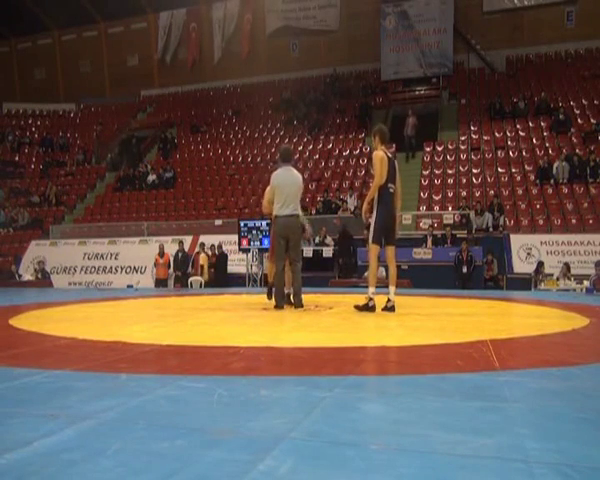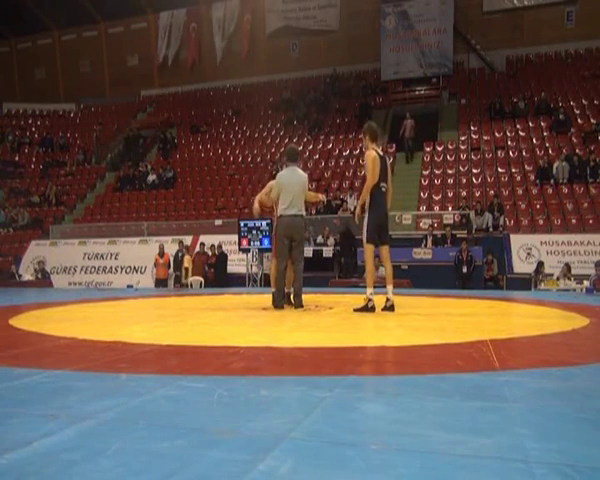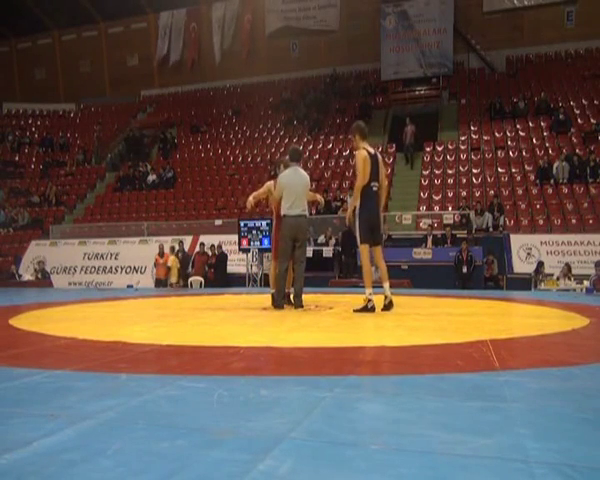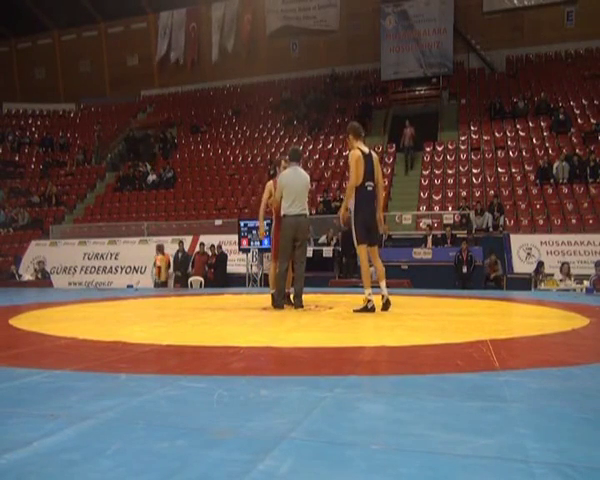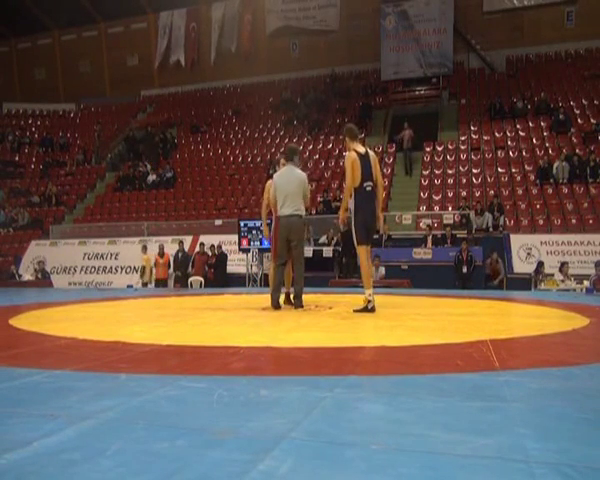
dt=0.4s
person 1, frame 1
left shoulder: (378, 154)
right shoulder: (393, 159)
left elbow: (377, 181)
left wrist: (366, 202)
left hip: (381, 208)
right hip: (391, 210)
left knee: (373, 254)
right knee: (391, 257)
left ankle: (371, 300)
right ankle: (391, 301)
person 1, frame 2
left shoulder: (370, 154)
right shoulder: (384, 157)
left elbow: (370, 182)
left wrist: (359, 204)
left hip: (373, 207)
right hip: (383, 208)
left knee: (369, 254)
right knee: (386, 256)
left ankle: (370, 300)
right ankle: (389, 300)
person 1, frame 3
left shoulder: (360, 153)
right shoulder: (377, 155)
left elbow: (360, 182)
right elbow: (383, 185)
left wrist: (351, 206)
left hip: (364, 207)
right hip: (376, 208)
left knee: (365, 254)
right knee: (378, 255)
left ankle: (369, 301)
right ankle: (387, 296)
person 1, frame 4
left shoulder: (354, 153)
right shoulder: (373, 155)
left elbow: (353, 182)
right elbow: (380, 185)
left wrist: (344, 206)
right wrist: (380, 211)
left hip: (359, 207)
right hip: (372, 209)
left knee: (363, 256)
right knee: (375, 254)
left ankle: (369, 301)
right ankle: (385, 294)
person 1, frame 5
left shoulder: (350, 156)
right shoulder: (371, 154)
left elbow: (349, 185)
right elbow: (379, 184)
left wrist: (342, 209)
right wrist: (379, 210)
left hip: (359, 208)
right hip: (372, 208)
left knee: (363, 256)
right knee: (367, 254)
left ankle: (369, 301)
right ankle: (370, 296)
person 2, frame 1
left shoulder: (275, 176)
right shoulder: (298, 177)
left elbow: (271, 199)
left hip: (279, 220)
right hip: (294, 220)
left knee: (279, 262)
right knee: (296, 261)
left ankle: (279, 300)
right ankle: (297, 299)
person 2, frame 2
left shoulder: (281, 176)
right shoulder: (304, 176)
left elbow: (273, 199)
right wrist: (319, 197)
left hip: (283, 220)
right hip: (298, 220)
left knee: (282, 261)
right knee: (298, 261)
left ankle: (279, 300)
right ankle: (298, 299)
person 2, frame 3
left shoulder: (283, 176)
right shoulder: (305, 177)
left elbow: (276, 198)
right wrist: (316, 197)
left hip: (287, 220)
right hip: (302, 220)
left knee: (283, 261)
right knee: (300, 262)
left ankle: (279, 299)
right ankle: (298, 299)
person 2, frame 4
left shoulder: (283, 176)
right shoulder: (306, 177)
left elbow: (277, 200)
left wrist: (274, 206)
left hip: (287, 220)
right hip: (302, 219)
left knee: (283, 261)
right knee: (300, 262)
left ankle: (279, 299)
right ankle: (298, 299)
person 2, frame 5
left shoulder: (277, 176)
right shoulder: (302, 176)
left elbow: (272, 202)
right elbow: (307, 201)
left hip: (282, 220)
right hip: (297, 220)
left knee: (280, 261)
right knee: (298, 262)
left ankle: (275, 298)
right ankle: (298, 299)
person 3, frame 1
left shoulder: (290, 190)
right shoulder: (271, 189)
left elbow: (297, 209)
right elbow: (265, 209)
left wrist: (305, 223)
left hip: (289, 226)
right hip: (276, 225)
left knee: (289, 261)
right knee: (272, 260)
left ankle: (288, 295)
right ankle: (270, 283)
person 3, frame 2
left shoulder: (295, 185)
right shoulder: (274, 184)
left elbow: (307, 195)
right elbow: (260, 197)
left wrist: (318, 196)
right wrist: (256, 204)
left hip: (292, 224)
right hip: (279, 223)
left knee: (290, 261)
right knee: (276, 259)
left ankle: (287, 294)
right ankle: (275, 294)
person 3, frame 3
right shoulder: (271, 185)
right elbow: (258, 194)
left wrist: (316, 196)
right wrist: (251, 198)
right hip: (278, 224)
left knee: (289, 262)
right knee: (275, 261)
left ankle: (288, 294)
right ankle: (274, 295)
person 3, frame 4
right shoulder: (271, 184)
right elbow: (263, 205)
right wrist: (261, 224)
right hip: (278, 224)
right knee: (275, 261)
left ankle: (287, 295)
right ankle: (273, 295)
person 3, frame 5
right shoulder: (271, 183)
right elbow: (265, 205)
right wrist: (264, 225)
left knee: (289, 260)
right knee: (275, 261)
left ankle: (287, 295)
